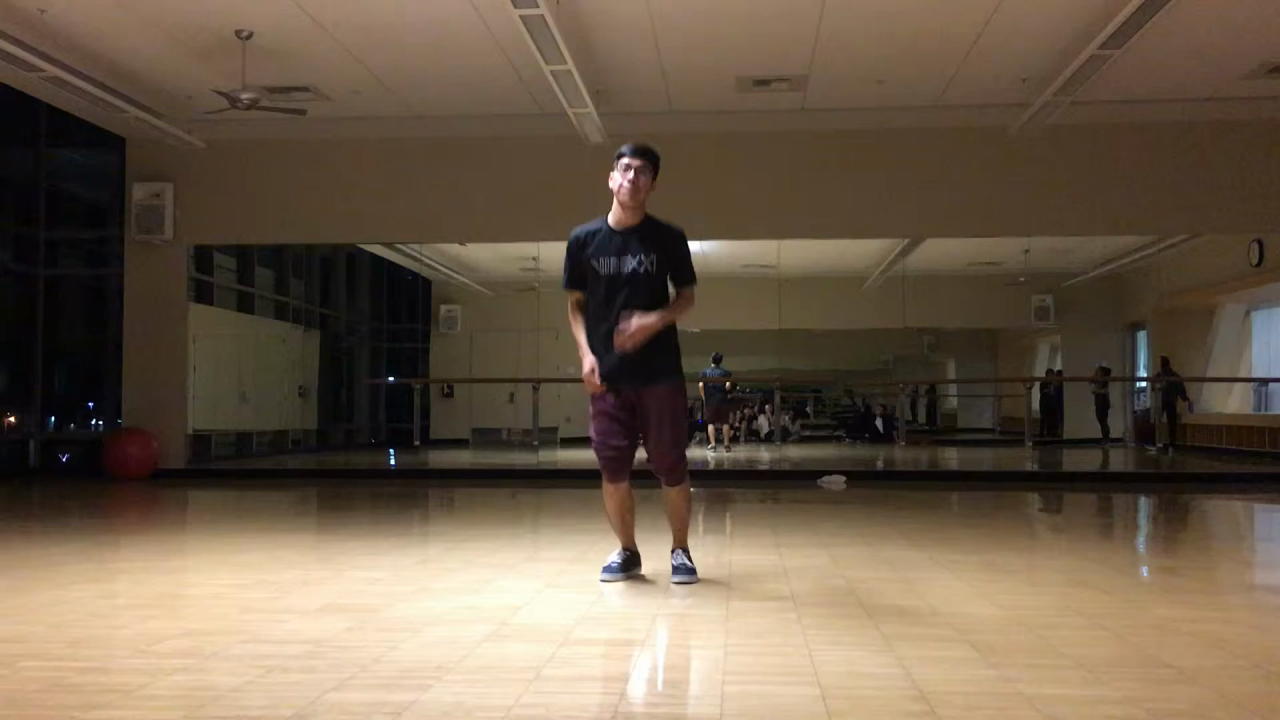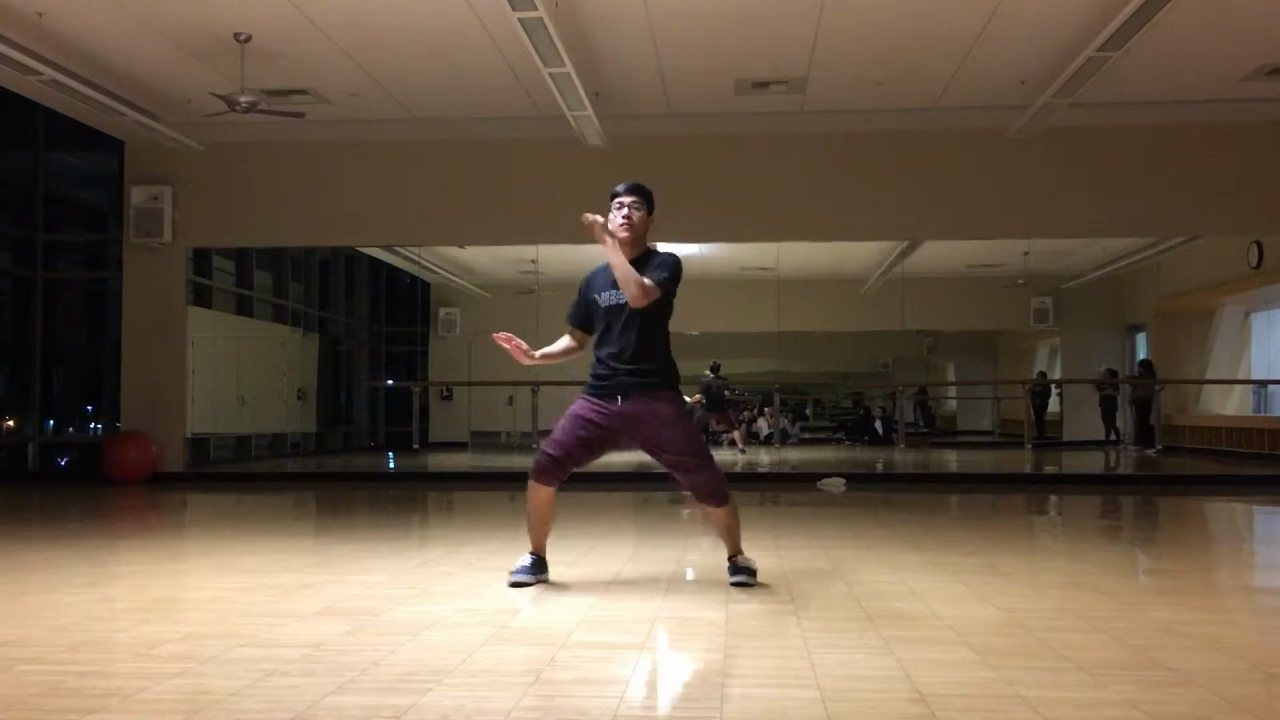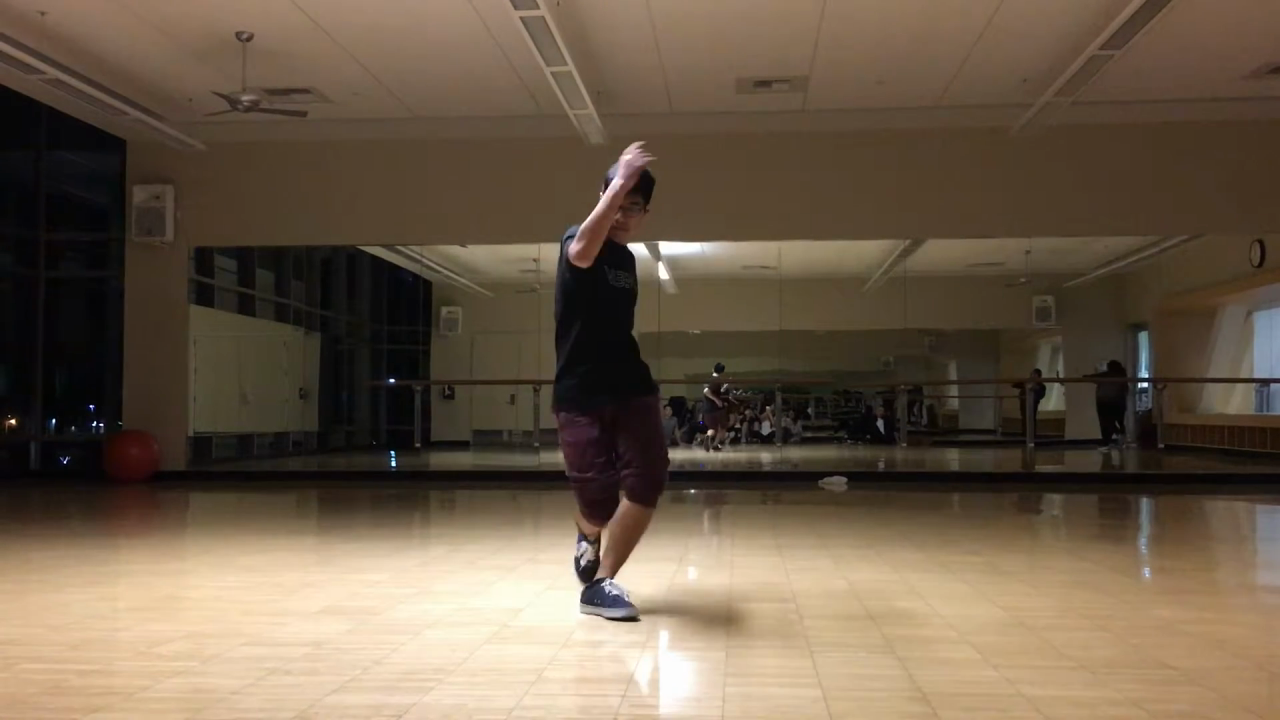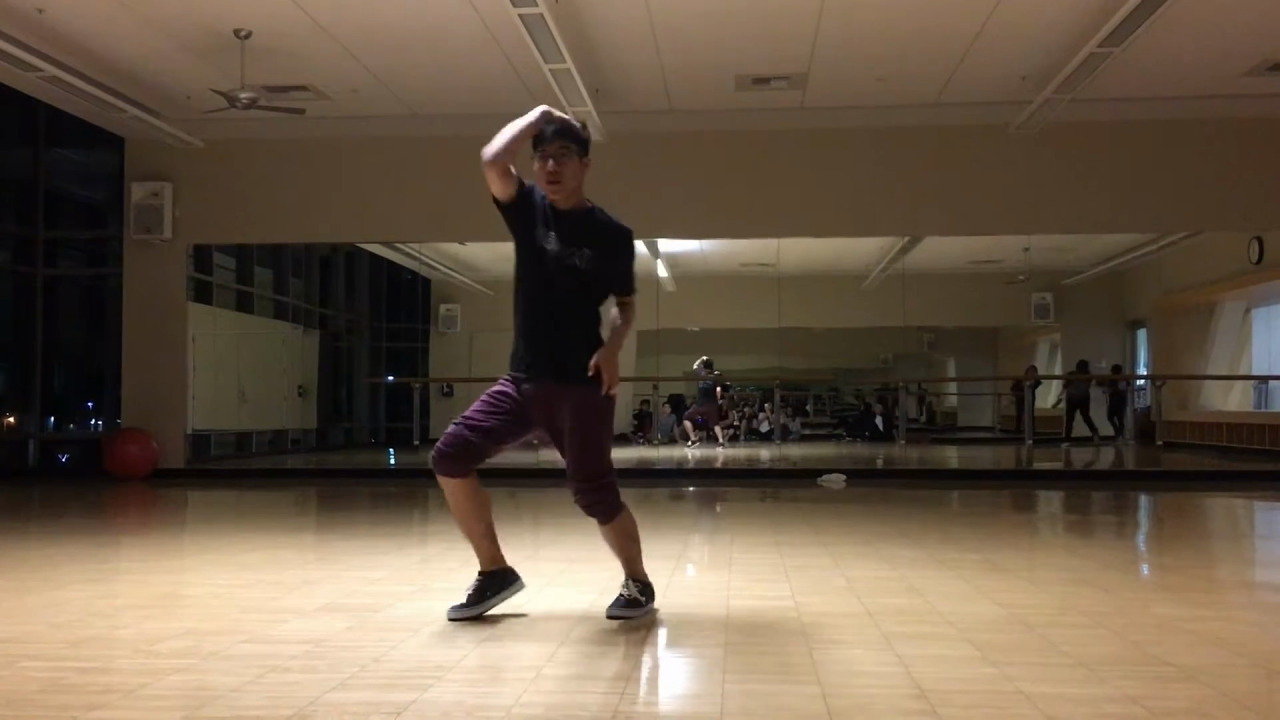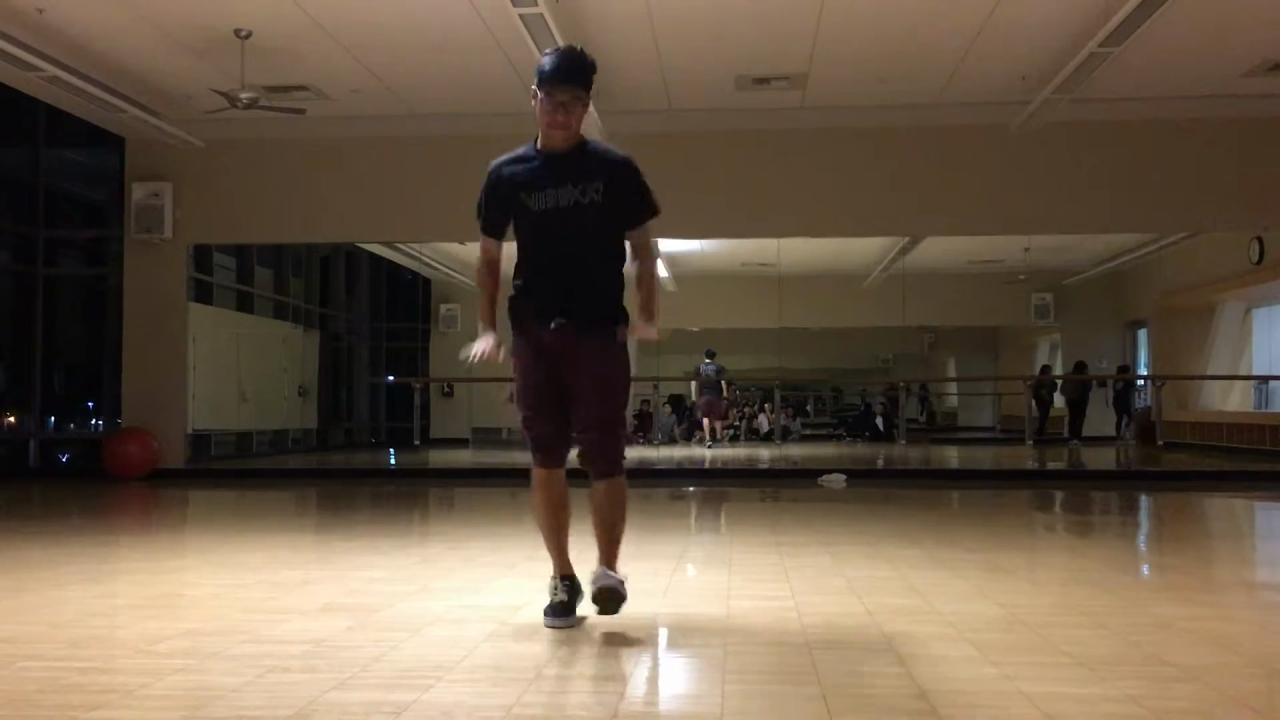
dt=1s
person 1, frame 1
left shoulder: (669, 238)
right shoulder: (583, 239)
left elbow: (687, 296)
right elbow: (576, 303)
left wrist: (654, 321)
right wrist: (585, 352)
left hip: (659, 371)
right hip: (609, 373)
left knee: (670, 463)
right knee: (613, 463)
left ankle: (680, 550)
right ankle: (627, 551)
person 1, frame 2
left shoulder: (665, 263)
right shoulder: (594, 280)
left elbow: (639, 295)
right elbow: (576, 339)
left wrist: (609, 245)
right wrist: (536, 356)
left hip: (654, 397)
right hip: (601, 396)
left knee: (707, 482)
right knee: (546, 466)
left ankle: (737, 556)
right ankle: (537, 558)
person 1, frame 3
left shoulder: (625, 258)
right shoulder: (579, 238)
right elbow: (583, 255)
right wrist: (617, 182)
left hip: (633, 388)
right hip: (580, 391)
left knee: (647, 481)
right knee: (595, 491)
left ankle: (600, 581)
right ankle: (590, 539)
person 1, frame 4
left shoulder: (612, 235)
right shoulder: (527, 209)
left elbow: (626, 306)
right elbow: (492, 162)
left wrist: (613, 347)
right wrist: (534, 117)
left hip: (575, 380)
right hip: (523, 379)
left knee: (594, 491)
right knee: (452, 458)
left ankle: (638, 584)
right ankle: (496, 573)
person 1, frame 5
left shoulder: (615, 168)
right shoulder: (505, 174)
left elbow: (642, 245)
right elbow: (489, 256)
left wrist: (647, 314)
right wrist: (488, 330)
left hip: (598, 331)
right hip: (535, 330)
left knee: (602, 451)
right knee: (547, 454)
left ankle: (608, 570)
right ankle: (563, 577)
